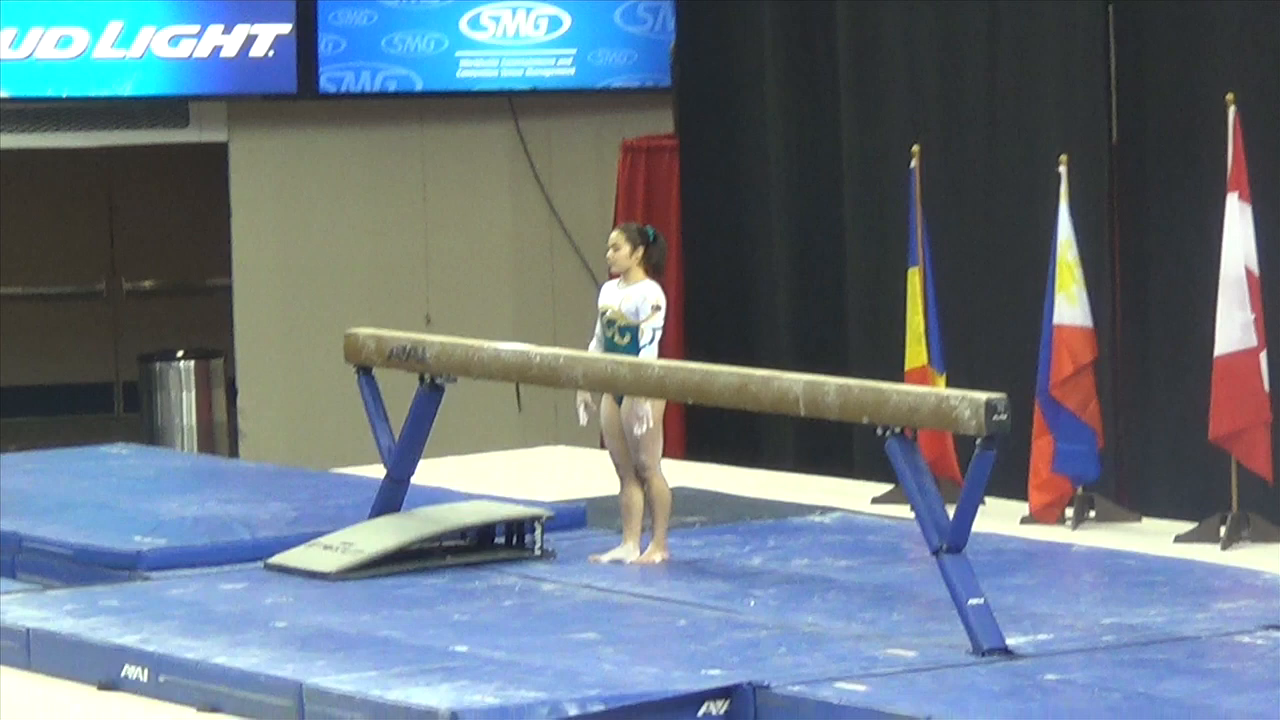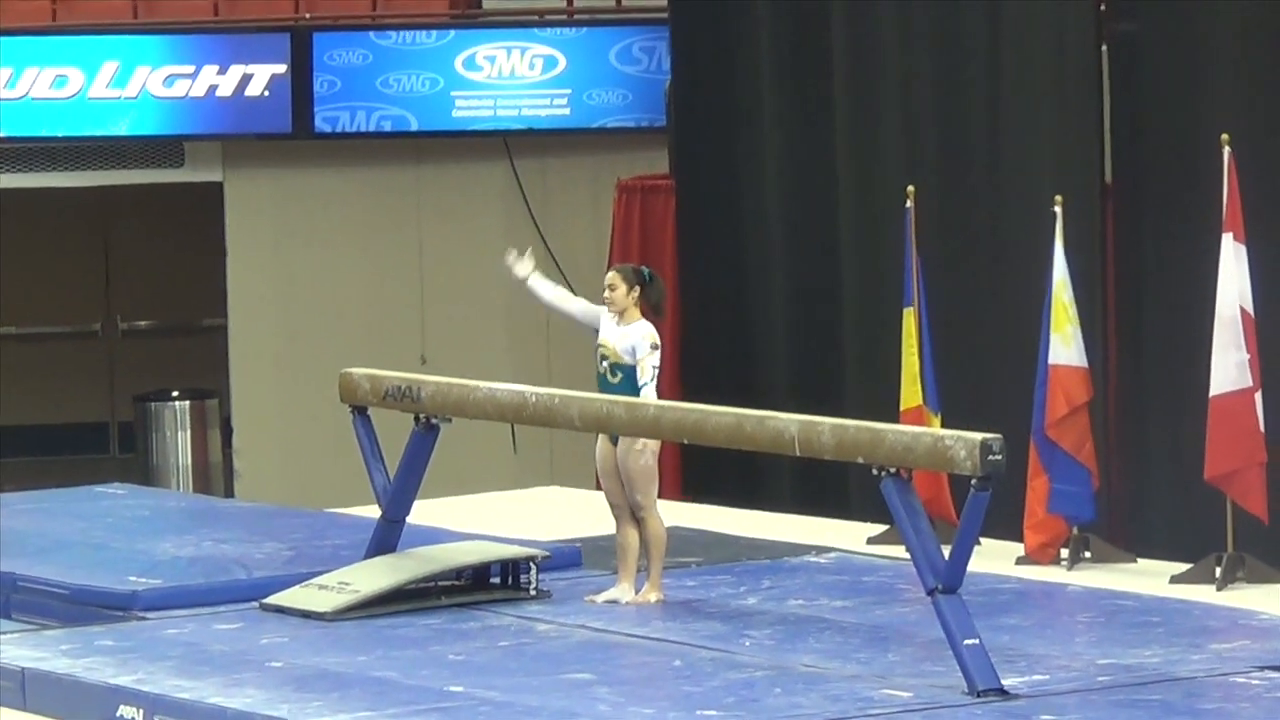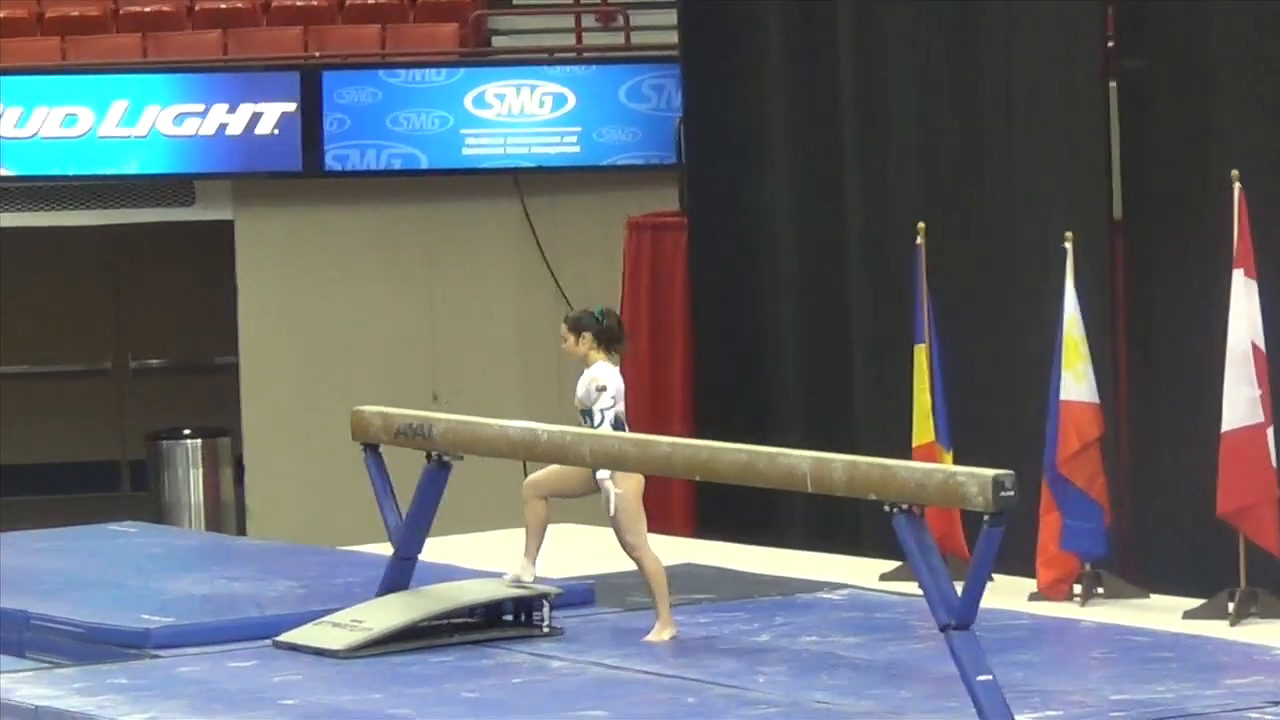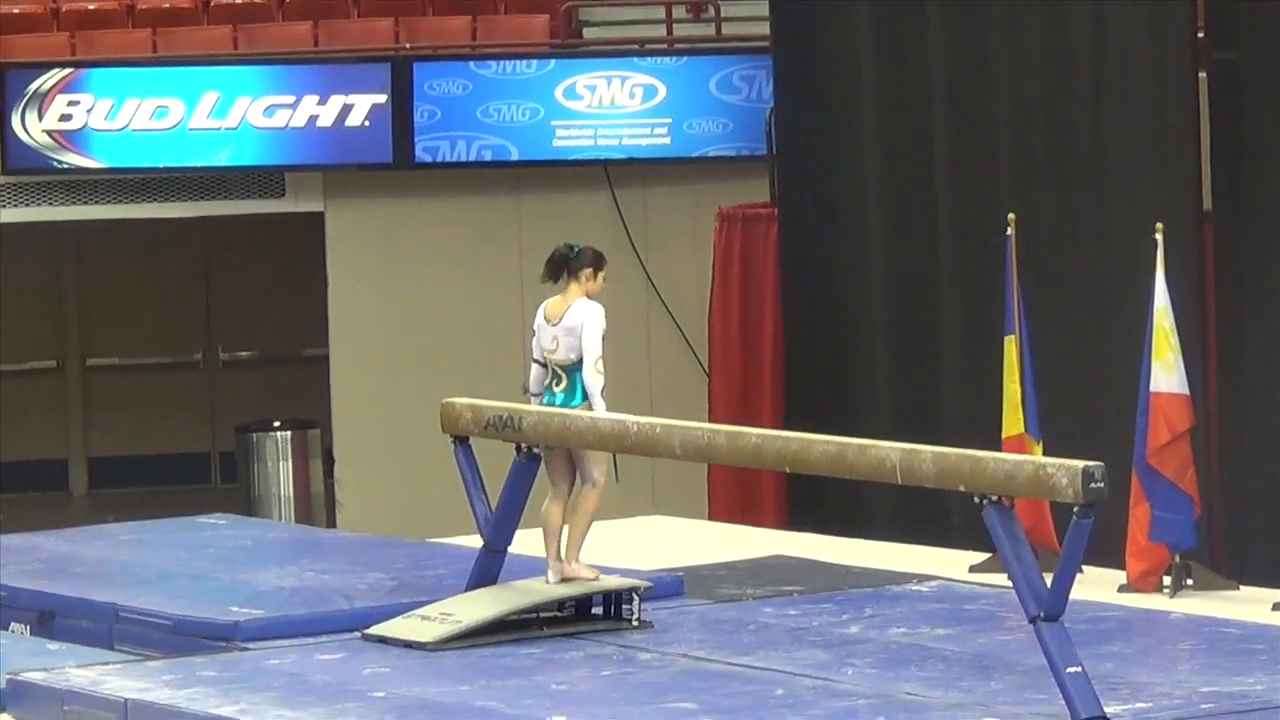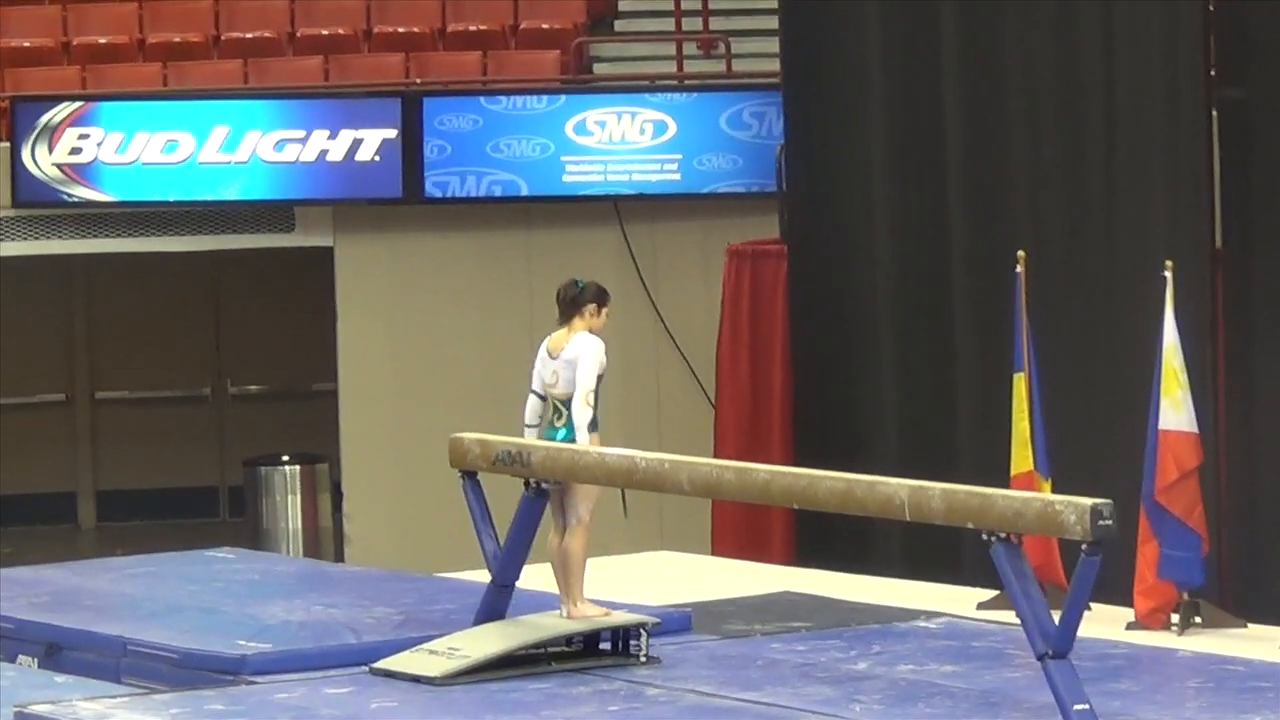
dt=1s
person 1, frame 1
left shoulder: (650, 293)
right shoulder: (607, 290)
left elbow: (649, 347)
right elbow: (598, 341)
left wrist: (643, 396)
right wrist: (585, 385)
right hip: (612, 388)
left knee: (647, 469)
right knee: (625, 470)
left ankle: (658, 545)
right ankle: (629, 544)
person 1, frame 2
left shoulder: (645, 334)
right shoulder: (606, 321)
left elbow: (647, 386)
right elbow: (566, 301)
left wrist: (645, 434)
right wrist: (528, 277)
left knee: (643, 508)
right knee: (620, 512)
left ankle: (654, 585)
right ankle: (624, 583)
person 1, frame 3
left shoulder: (603, 375)
right shoulder: (593, 371)
left elbow: (604, 428)
left wrist: (605, 476)
left hip: (617, 466)
right hip: (596, 462)
left knee: (636, 546)
right knee: (533, 487)
left ankle: (665, 621)
right ankle: (528, 567)
person 1, frame 4
left shoulder: (544, 309)
right shoulder: (591, 310)
left elbow: (537, 366)
right elbow: (592, 366)
left wrist: (536, 408)
right wrist: (600, 411)
left hip: (551, 404)
right hip: (577, 405)
left knee: (559, 490)
right knee: (593, 482)
left ankle: (554, 565)
right ankle: (571, 562)
person 1, frame 5
left shoulder: (547, 344)
right shoulder: (590, 344)
left elbow: (535, 398)
right elbow: (583, 398)
left wrist: (530, 441)
right wrist: (583, 444)
left hip: (552, 437)
right hip: (575, 438)
left knee: (560, 524)
right knee: (578, 523)
left ankle: (567, 600)
right ankle: (577, 603)
